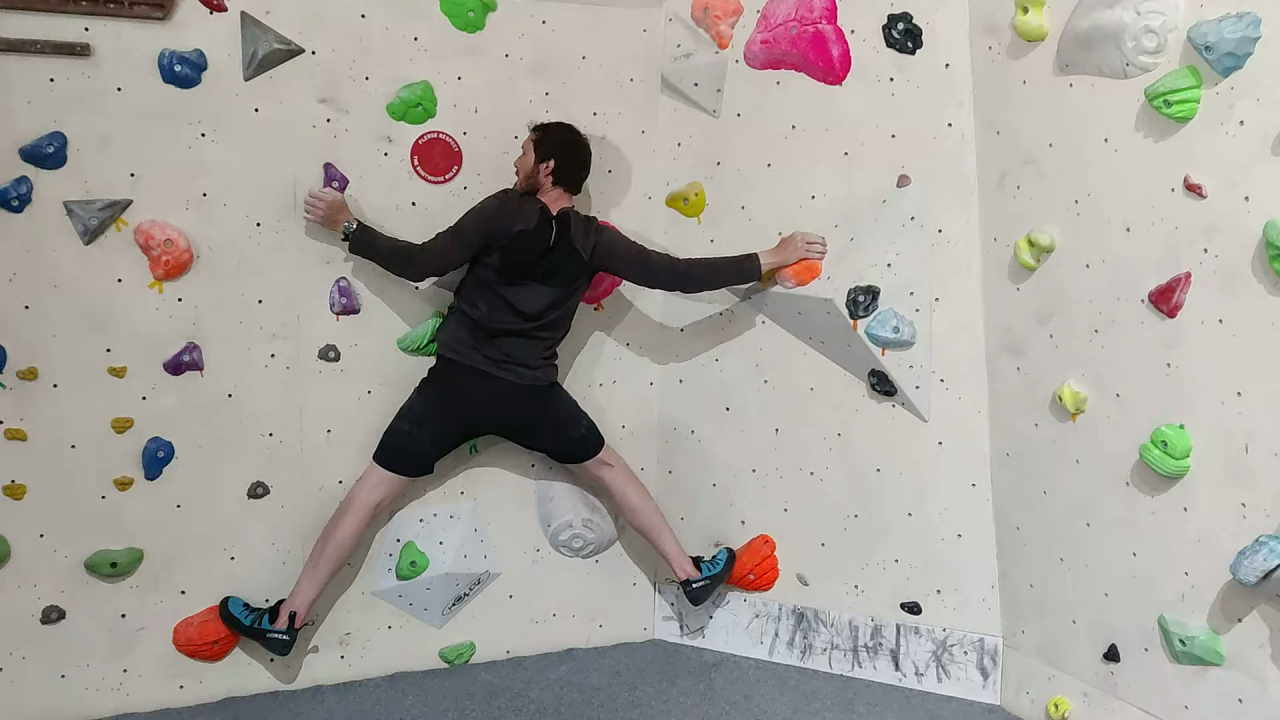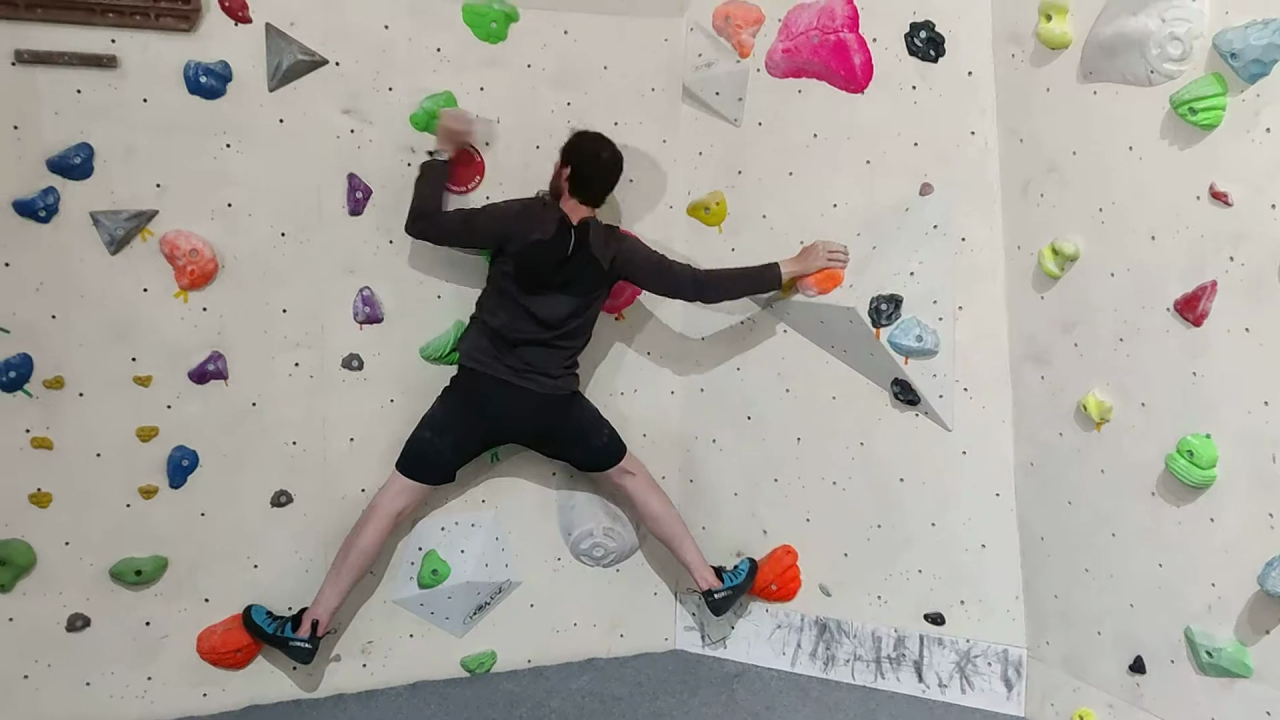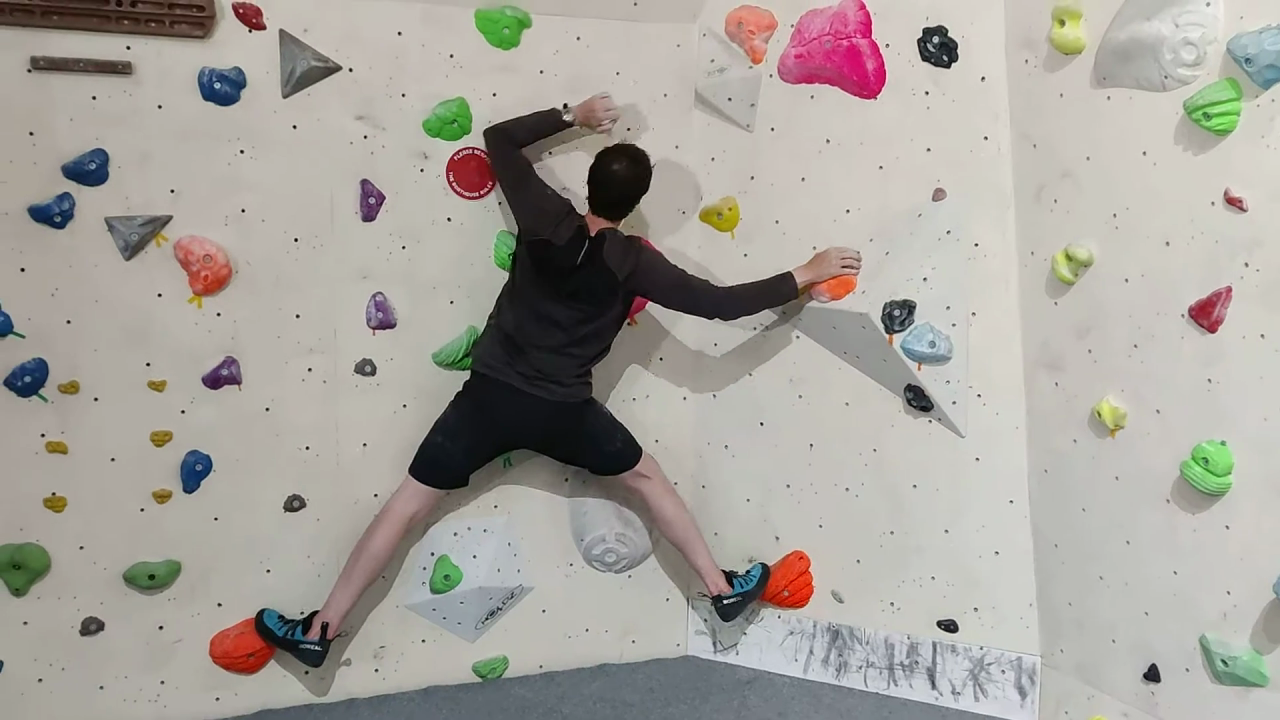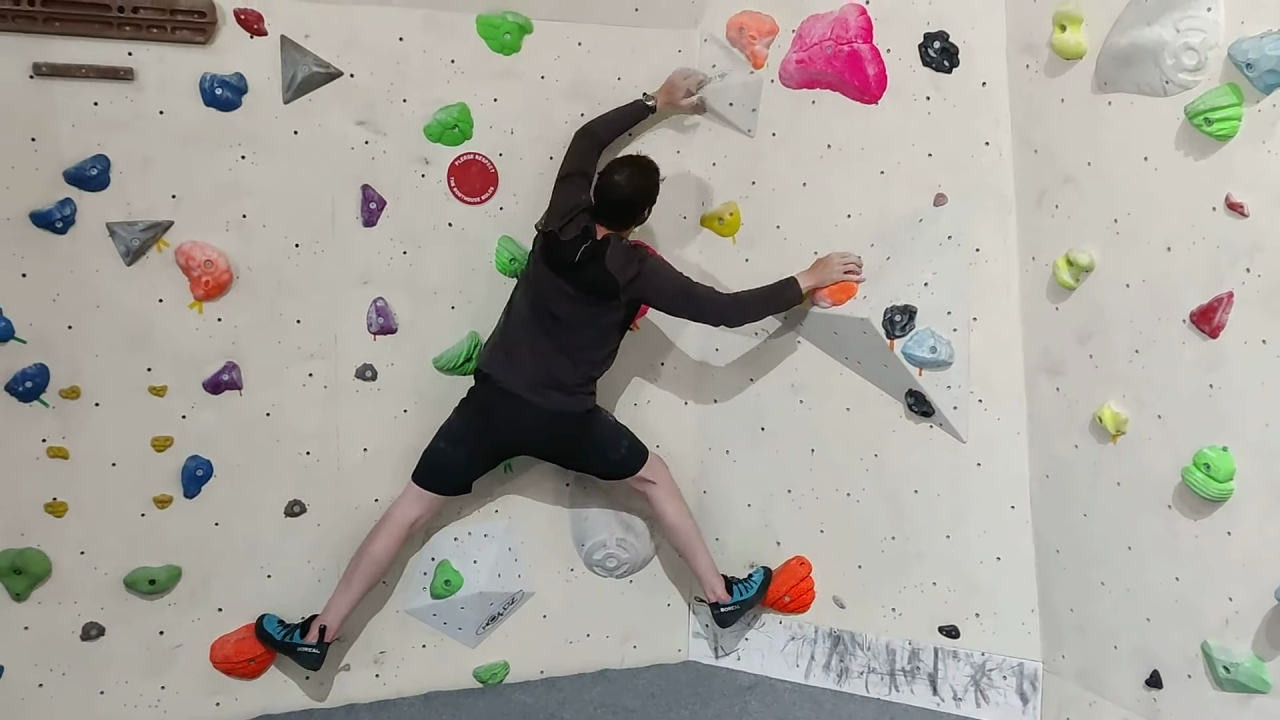
dt=0.3s
person 1, frame 1
left shoulder: (502, 212)
right shoulder: (592, 240)
left elbow: (416, 265)
right elbow: (679, 276)
left wrist: (346, 224)
right wrist: (770, 259)
left hip: (457, 382)
right hip: (530, 395)
left knee: (371, 492)
right knee: (607, 466)
left ankle: (286, 619)
right ankle: (690, 574)
person 1, frame 2
left shoulder: (521, 218)
right shoulder: (612, 249)
left elbow: (424, 226)
right elbow: (699, 286)
left wrist: (442, 151)
right wrist: (791, 268)
left hip: (478, 392)
right hip: (550, 404)
left knee: (394, 500)
right knee: (630, 475)
left ankle: (310, 627)
right ankle: (711, 585)
person 1, frame 3
left shoulder: (544, 219)
right shoulder: (632, 263)
left elbow: (501, 139)
right elbow: (719, 303)
left wrist: (574, 117)
right wrist: (804, 275)
left hip: (490, 396)
right hip: (563, 412)
left knee: (406, 503)
right knee: (647, 475)
left ankle: (319, 629)
right ankle: (721, 589)
person 1, frame 4
left shoulder: (562, 221)
right shoulder: (635, 269)
left elbow: (585, 140)
right elbow: (726, 310)
left wrist: (652, 103)
right wrist: (808, 280)
left hip: (493, 402)
right hip: (564, 420)
left knee: (409, 510)
right knee: (655, 477)
left ankle: (319, 633)
right ankle: (719, 594)
